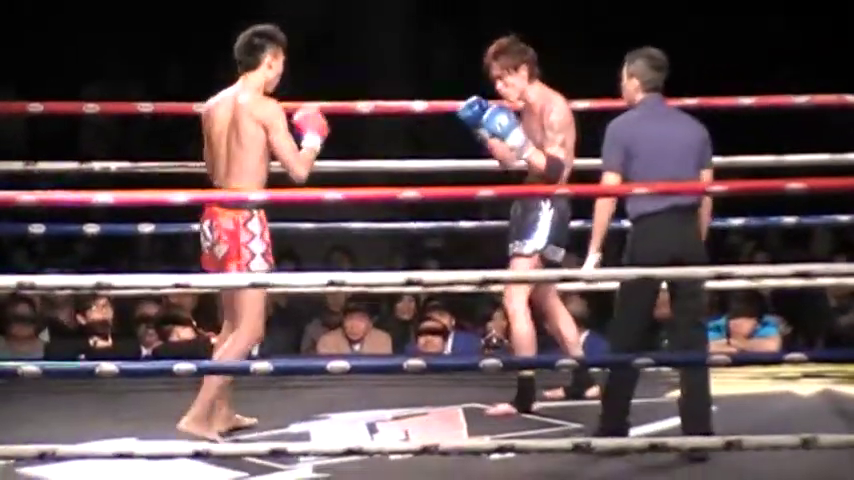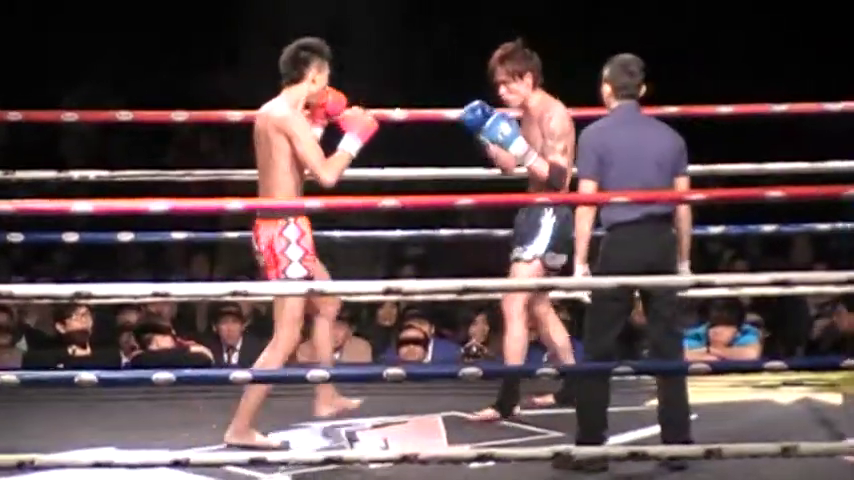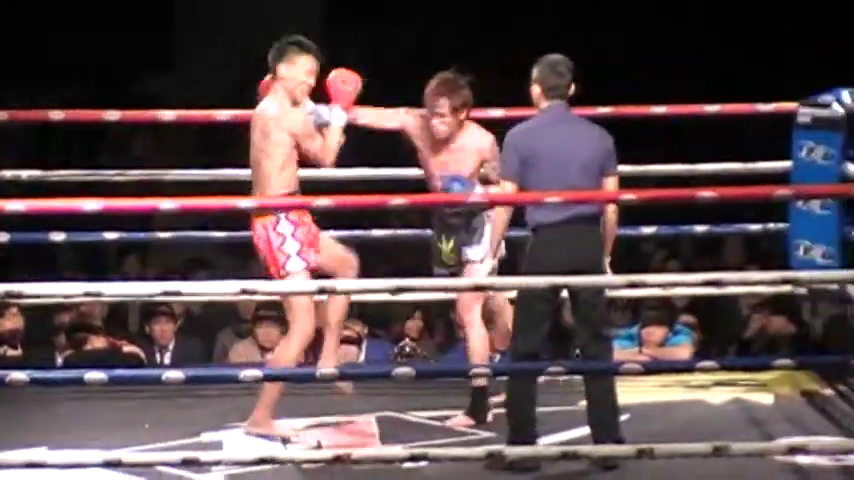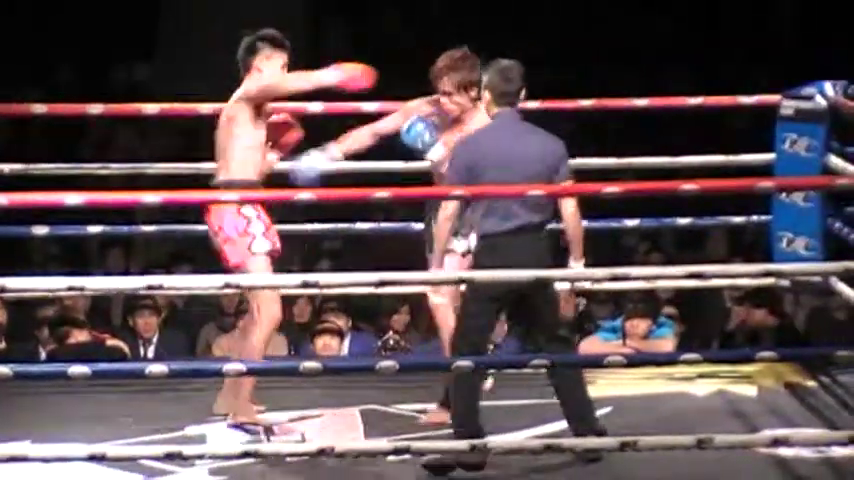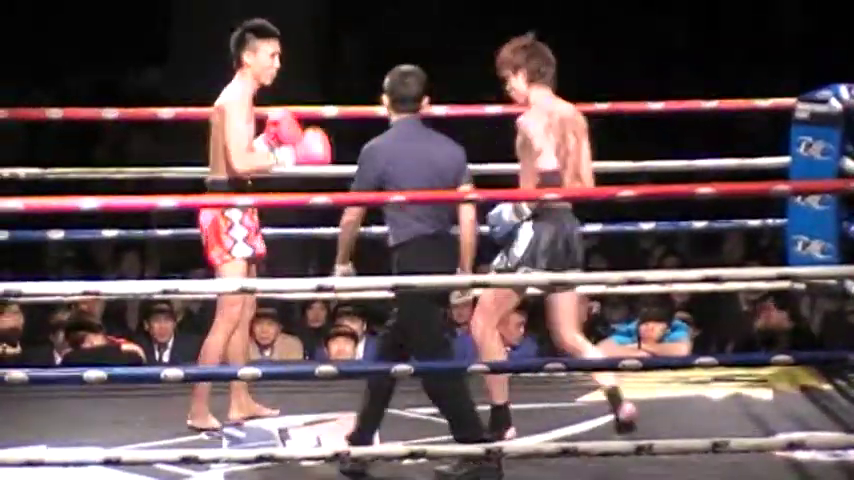
dt=0.5s
person 1, frame 1
left shoulder: (623, 127)
right shoulder: (694, 128)
left elbow: (609, 194)
right elbow: (705, 195)
left wrist: (594, 248)
left hip: (648, 235)
right hip: (688, 234)
left knee: (628, 336)
right knee: (692, 336)
left ankle: (613, 430)
right ankle: (698, 432)
person 1, frame 2
left shoulder: (595, 135)
right shoulder: (669, 136)
left elbow: (587, 203)
right elbow: (682, 205)
left wrist: (580, 260)
right wrist: (683, 259)
left hip: (620, 244)
right hip: (660, 243)
left knee: (598, 347)
right knee: (667, 344)
left ankle: (591, 446)
right ankle: (677, 442)
person 1, frame 3
left shoulder: (521, 136)
right shoulder: (599, 137)
left elbow: (505, 203)
right elbow: (610, 206)
left wrist: (490, 254)
right wrist: (603, 254)
left hip: (546, 245)
right hip: (587, 243)
left knee: (527, 347)
right knee: (596, 344)
left ankle: (522, 446)
right ankle: (608, 442)
person 1, frame 4
left shoulder: (469, 146)
right shoulder: (549, 144)
left elbow: (449, 213)
right elbow: (569, 211)
left wrist: (436, 264)
right wrist: (577, 259)
left hip: (493, 254)
right hip: (536, 252)
left knee: (467, 349)
right knee: (555, 346)
left ankle: (467, 446)
right ankle: (589, 435)
person 1, frame 5
left shoulder: (377, 149)
right shoulder: (450, 149)
left elbow: (353, 215)
right elbow: (468, 218)
left wrist: (343, 262)
right wrist: (465, 272)
left hip: (413, 261)
right hip: (444, 258)
left knee: (435, 359)
right knee: (390, 352)
right ankle: (360, 445)
person 2, frame 1
left shoulder: (213, 106)
right shoulder: (265, 108)
right elbow: (298, 172)
right wrist: (314, 136)
left hip: (217, 215)
right hip: (245, 219)
left knee: (235, 322)
right knee: (249, 329)
left ankle: (222, 413)
right ankle: (198, 415)
person 2, frame 2
left shoulder: (268, 113)
right shoulder: (289, 116)
right elbow: (326, 176)
left wrist: (318, 124)
right wrist: (354, 138)
left hip: (279, 225)
right hip: (286, 228)
left knee: (328, 305)
right knee: (285, 337)
left ankle: (327, 398)
right ankle: (241, 425)
person 2, frame 3
left shoulder: (274, 109)
right shoulder: (279, 112)
left elbow: (302, 141)
right elbow: (326, 157)
left wrist: (312, 109)
right wrist: (339, 111)
left hip: (286, 219)
right hip: (280, 222)
left knee: (347, 263)
right knee: (302, 325)
left ankle: (328, 356)
right ankle: (260, 417)
person 2, frame 4
left shoulder: (247, 110)
right shoulder: (249, 95)
right elbow: (278, 84)
left wrist: (276, 149)
right wrist: (333, 75)
left hip: (240, 208)
right hip: (237, 208)
left knee: (259, 310)
right knee: (269, 312)
left ankle: (236, 395)
right ankle: (242, 407)
person 2, frame 5
left shoulder: (235, 99)
right shoulder: (234, 102)
right elbow: (239, 163)
left wrist: (270, 139)
right wrist: (293, 155)
left hip: (234, 209)
right hip: (229, 210)
left knee: (245, 311)
right knee: (229, 316)
left ankle: (241, 401)
right ankle: (199, 409)
person 3, frame 1
left shoulder: (553, 108)
right shoulder: (528, 109)
left elbow: (556, 171)
right elbow: (508, 159)
left wrist: (517, 139)
right wrist: (484, 129)
left hip: (547, 209)
right hip: (531, 206)
left knee: (514, 299)
right knee: (545, 297)
left ankle: (524, 394)
right ankle: (583, 380)
person 3, frame 2
left shoulder: (553, 115)
right shoulder: (530, 116)
left elbow: (557, 178)
right elbow: (508, 167)
left wrist: (518, 146)
right wrist: (484, 133)
left hip: (549, 216)
right hip: (540, 215)
left knee: (514, 305)
right knee: (537, 306)
left ankle: (506, 400)
person 3, frame 3
left shoulder: (482, 142)
right shoulder: (419, 122)
right elbow: (366, 116)
left wrist: (474, 193)
left hip: (478, 224)
right hip: (447, 226)
left knee: (469, 311)
right knee: (494, 302)
left ankle: (478, 406)
person 3, frame 4
left shoulder: (490, 127)
right shoulder: (428, 109)
right elbow: (372, 131)
left wrist: (435, 151)
right wrist: (323, 154)
left knee: (440, 302)
right knee: (445, 299)
left ankle: (455, 399)
person 3, frame 5
left shoulder: (531, 119)
right shoulder: (574, 118)
left elbow: (551, 172)
right elbow: (586, 183)
left wrist: (517, 209)
left hip: (537, 230)
right hip: (566, 227)
left knee: (483, 324)
right knee: (569, 336)
left ankle: (500, 422)
right ankle: (618, 403)
